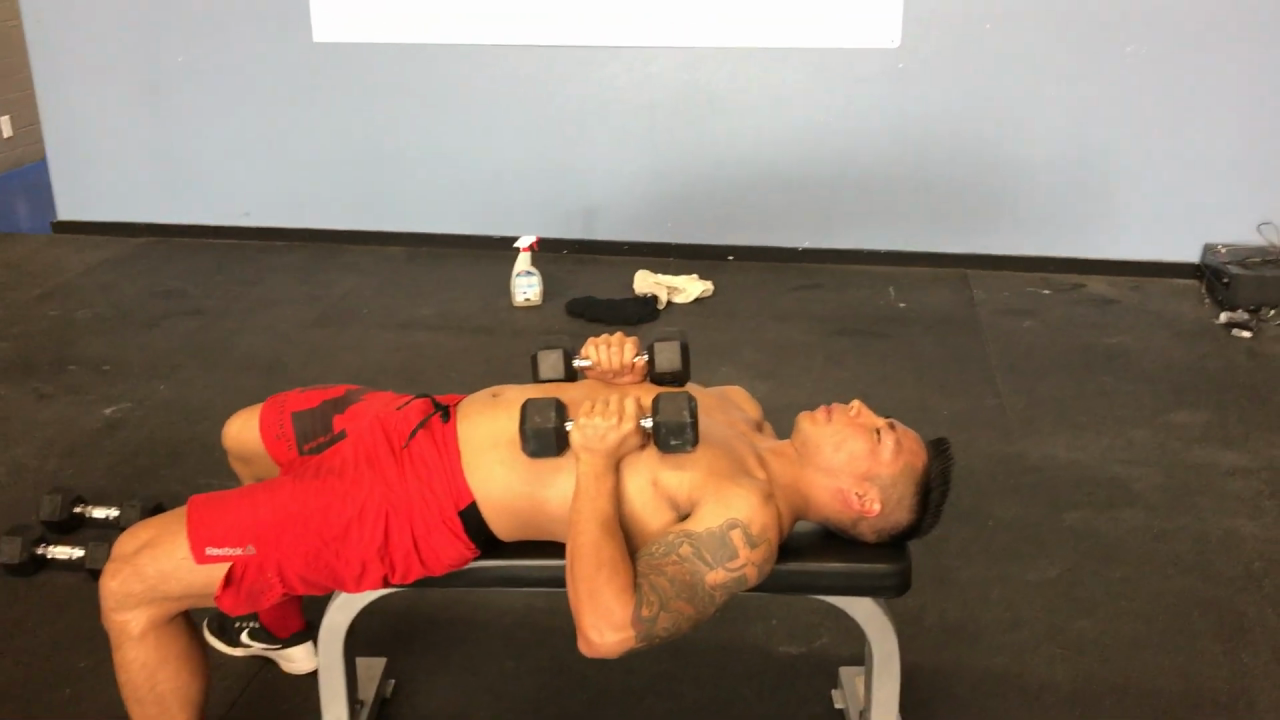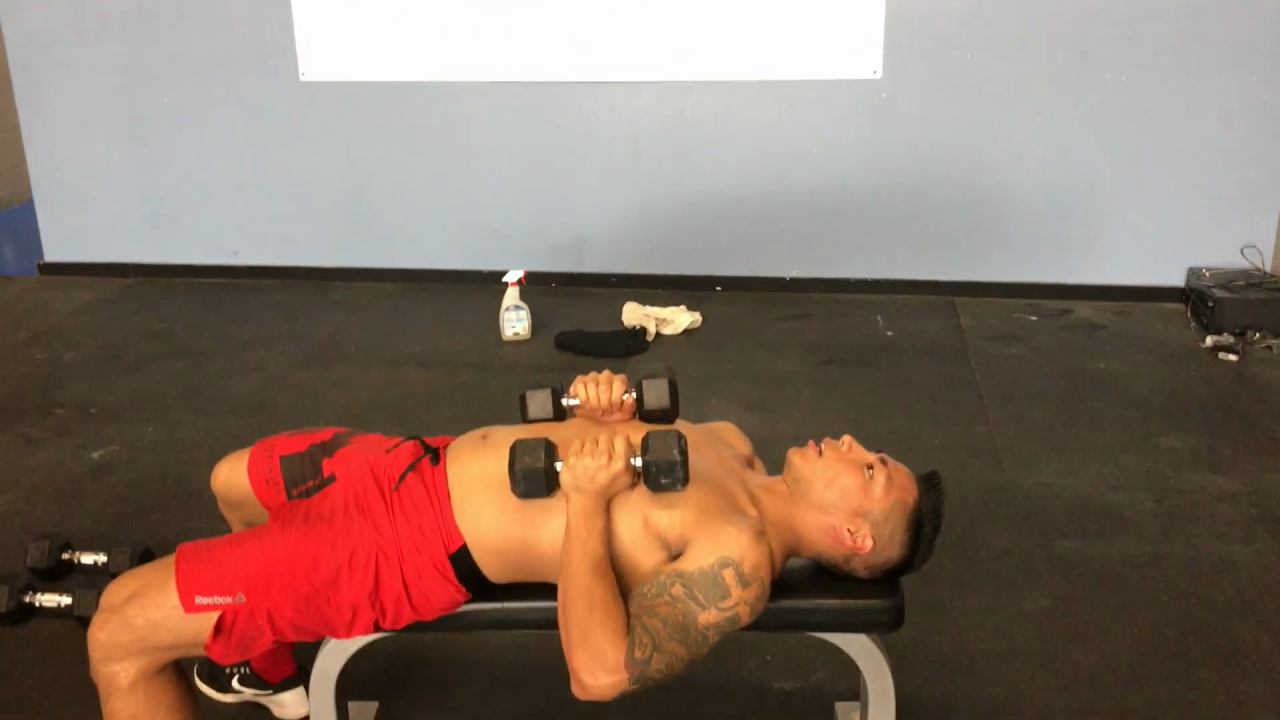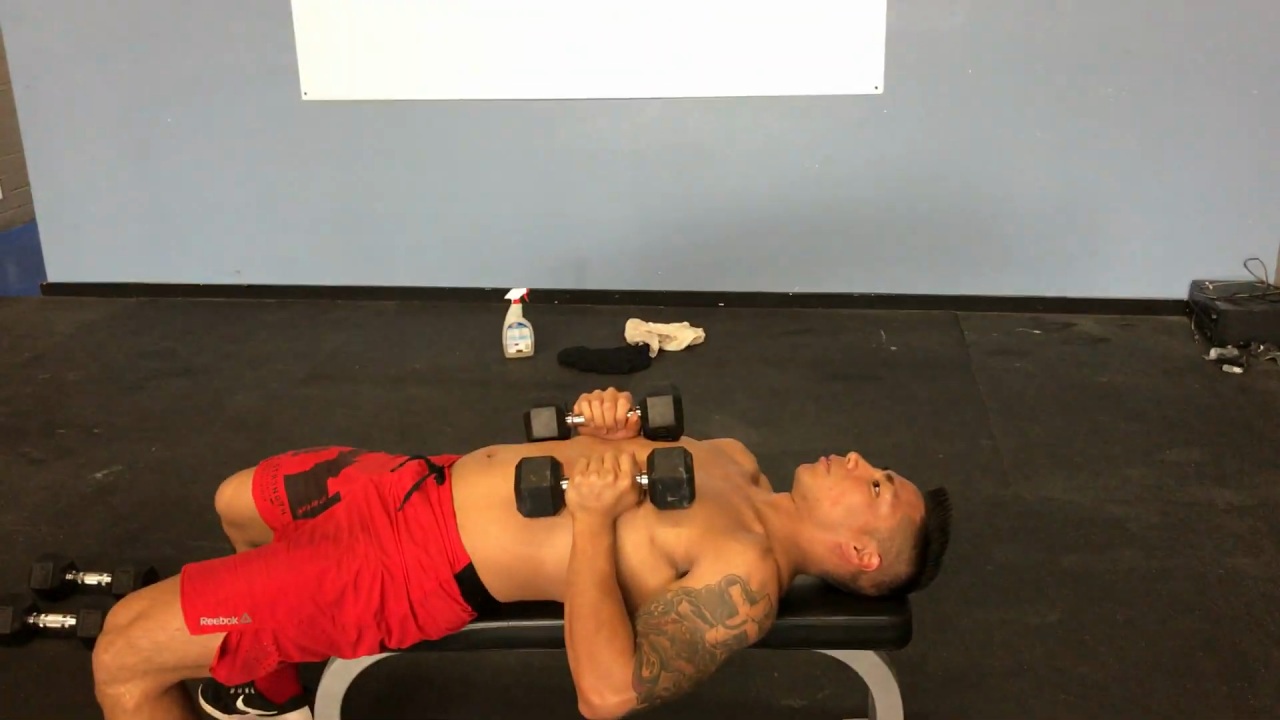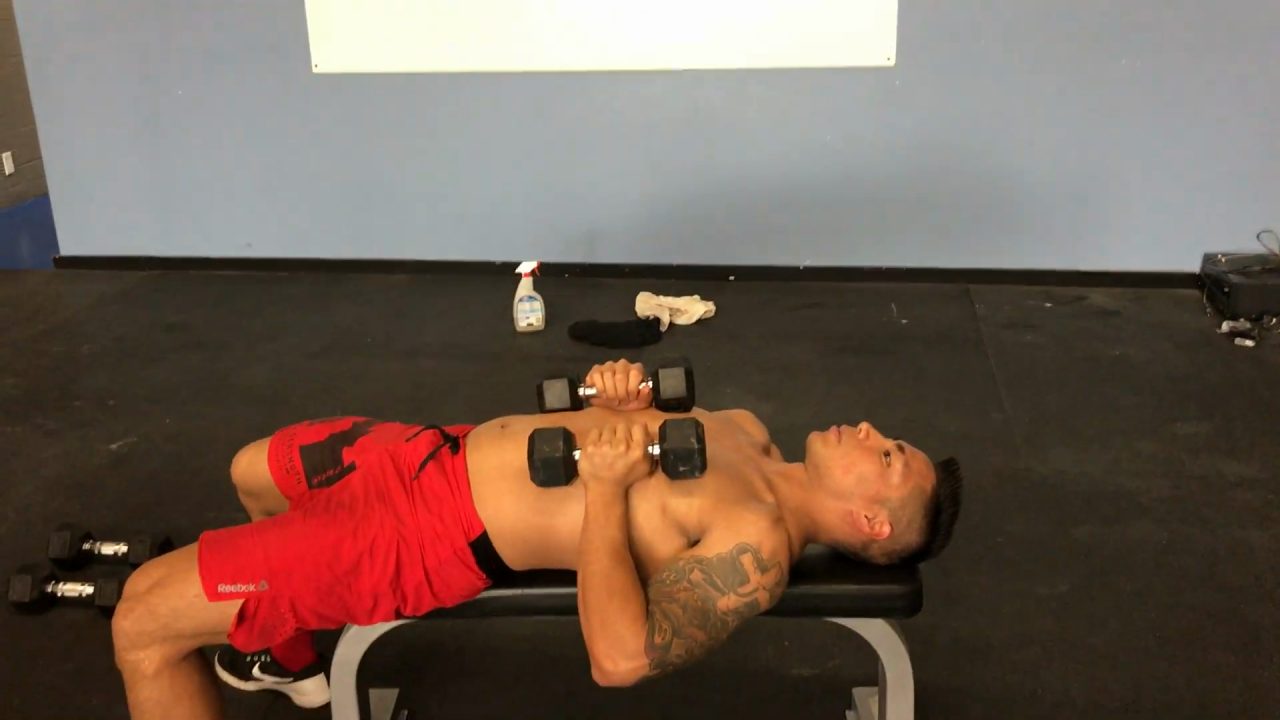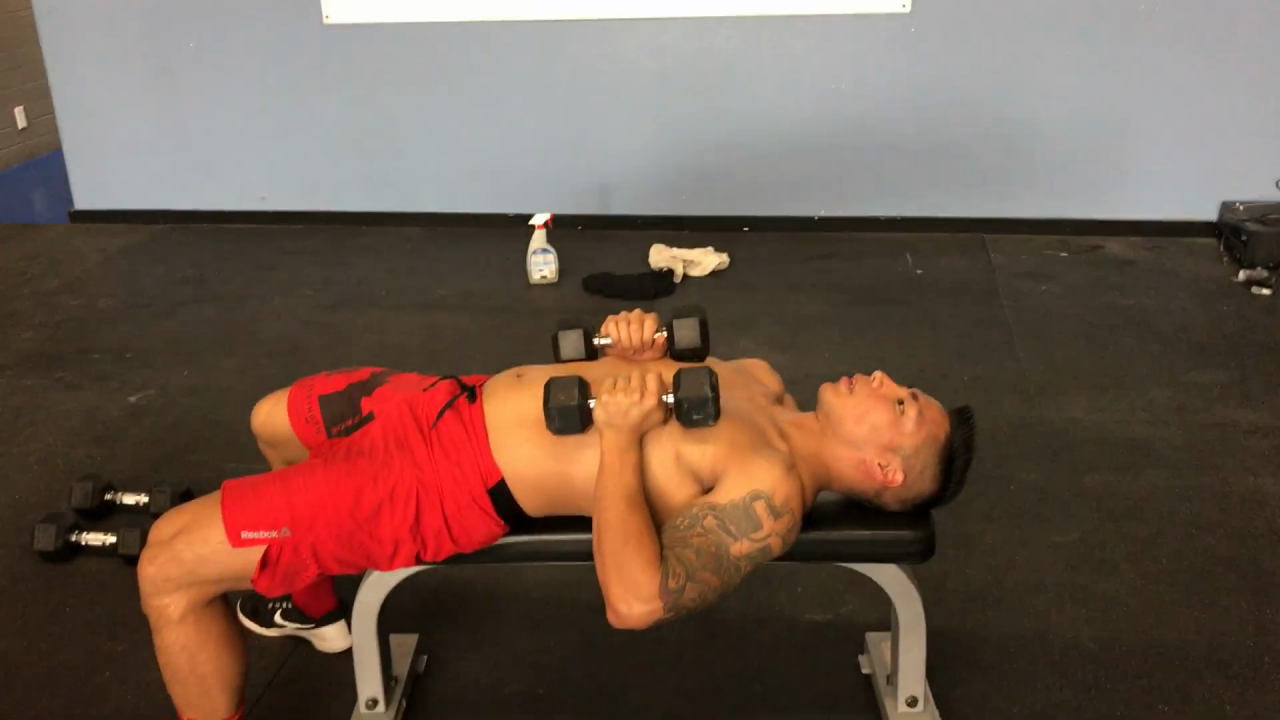
dt=0.4s
person 1, frame 1
left shoulder: (748, 524)
right shoulder: (740, 409)
left elbow: (606, 628)
left wrist: (597, 459)
right wrist: (613, 370)
left hip: (427, 502)
left knee: (131, 578)
right knee: (245, 437)
right ankle: (278, 624)
person 1, frame 2
left shoulder: (739, 560)
right shoulder: (731, 445)
left wrist: (588, 499)
right wrist: (603, 407)
left hip: (416, 547)
left knee: (120, 627)
right knee: (233, 481)
person 1, frame 3
left shoulder: (747, 579)
right shoulder: (736, 463)
left wrist: (594, 519)
right wrist: (606, 431)
left hip: (421, 565)
left knee: (125, 649)
right knee: (239, 502)
person 1, frame 4
left shoulder: (757, 549)
right shoulder: (746, 433)
left wrist: (605, 488)
right wrist: (617, 403)
left hip: (434, 534)
left knee: (144, 616)
right knee: (255, 471)
person 1, frame 5
left shoulder: (770, 498)
right shoulder: (761, 382)
left elbow: (633, 601)
left wrist: (619, 436)
right wrist: (633, 349)
left hip: (452, 482)
right hip: (466, 400)
left knee: (169, 566)
right knee: (274, 422)
right ankle: (312, 604)
